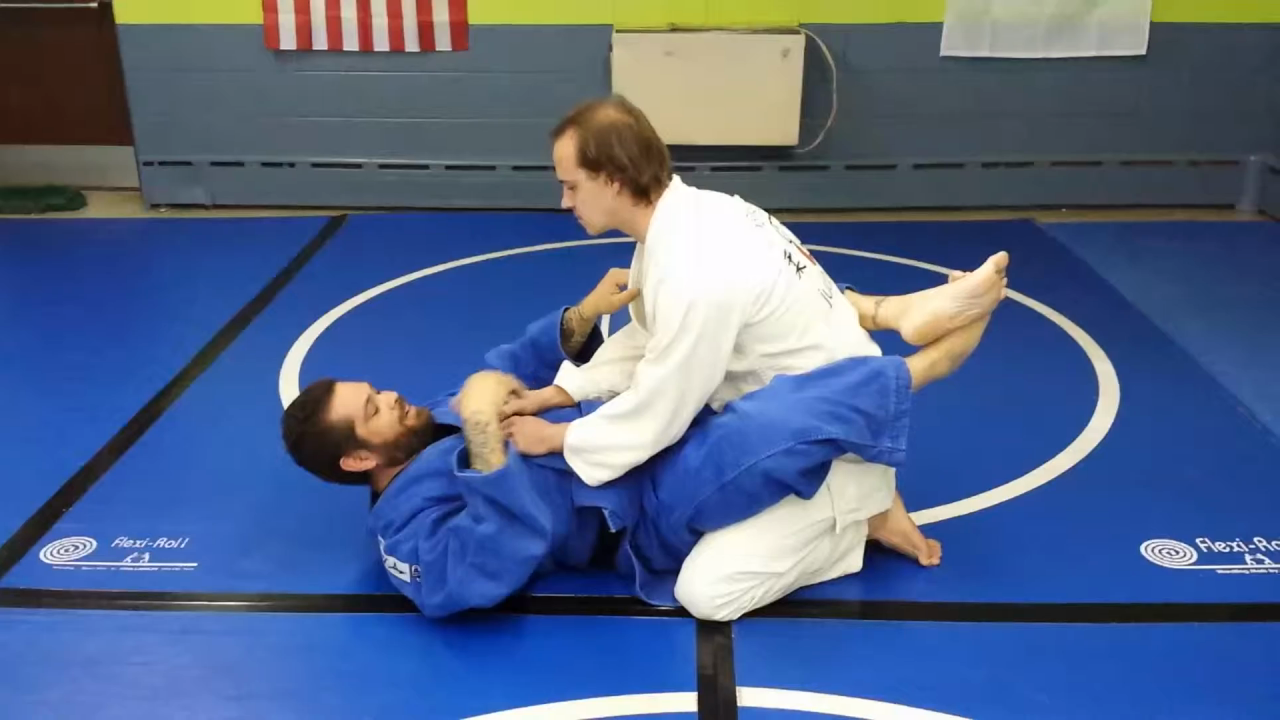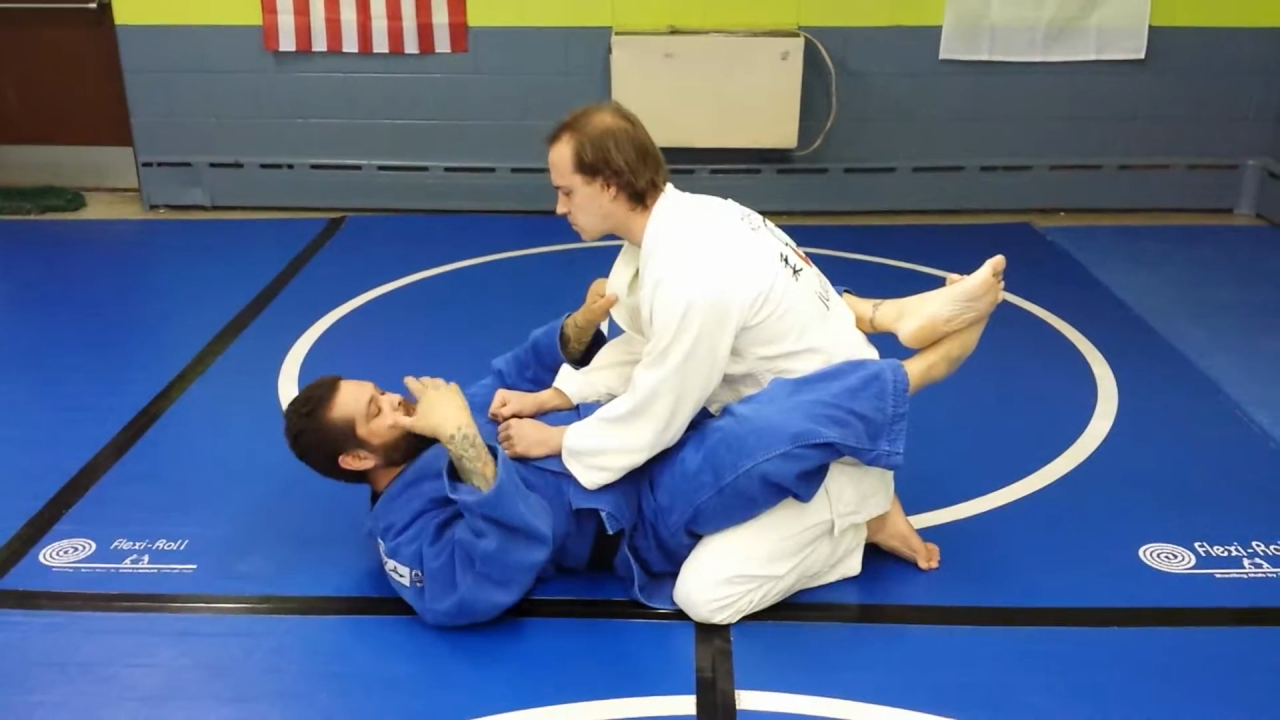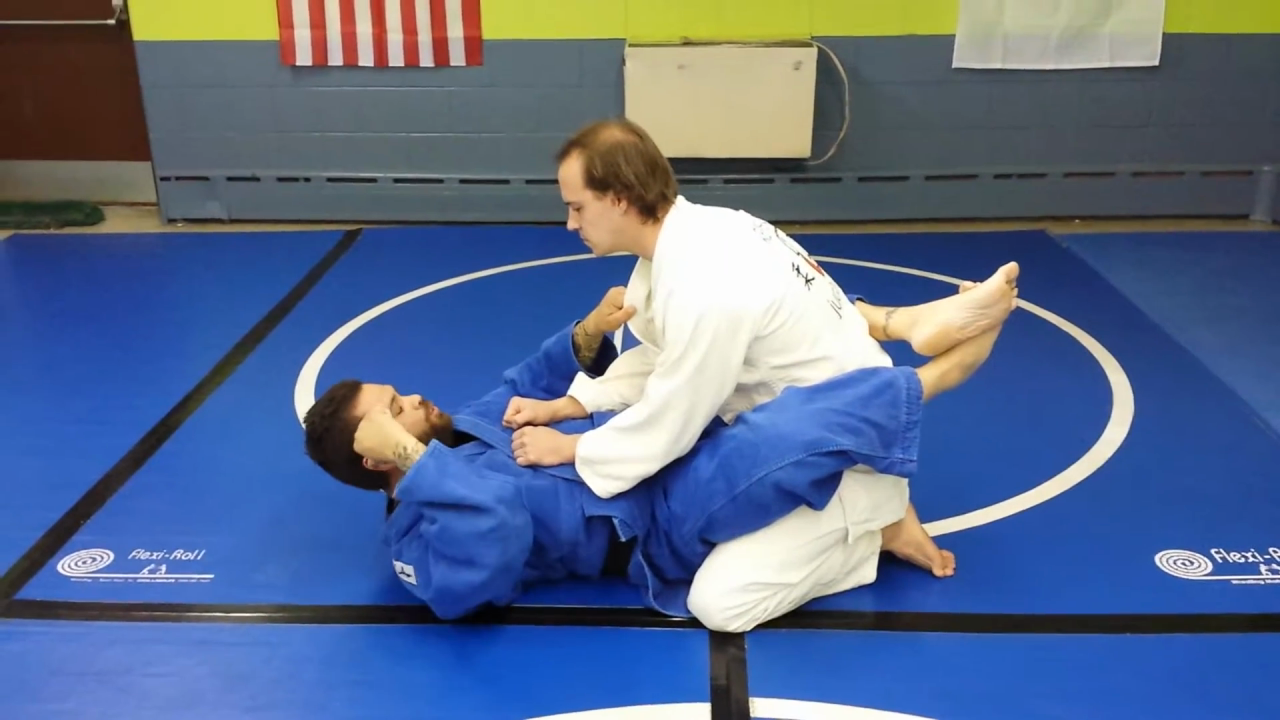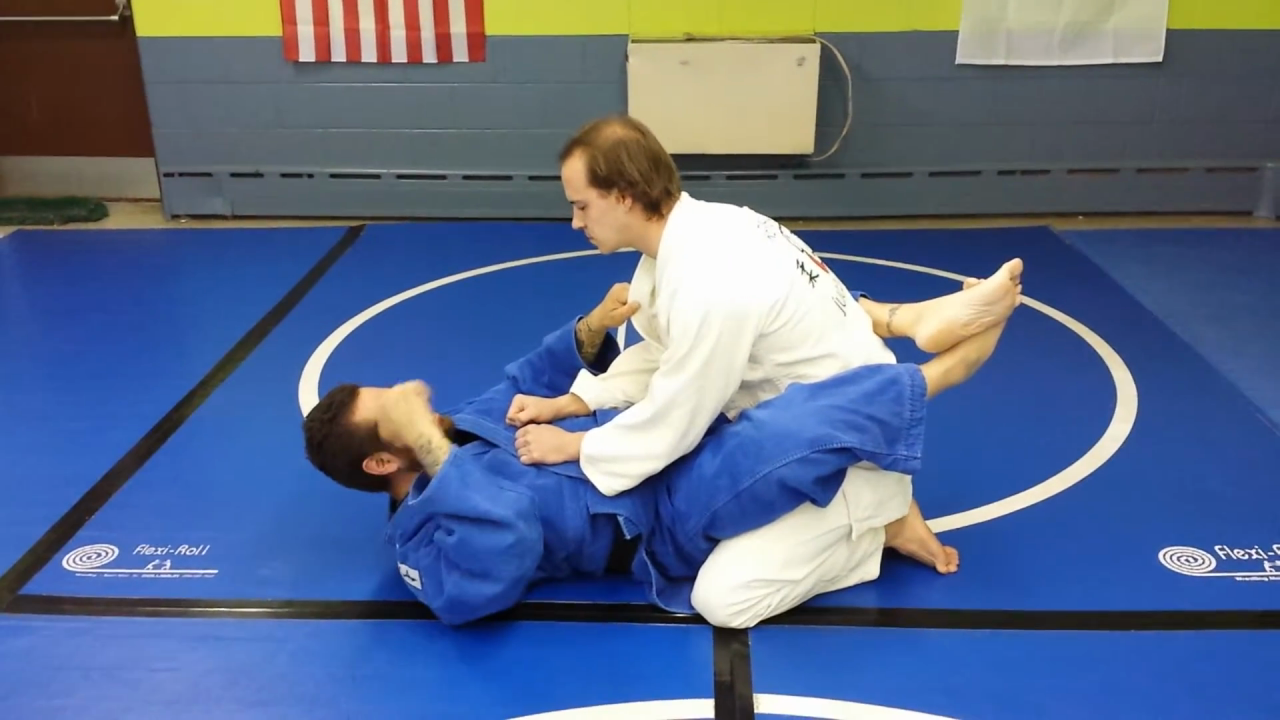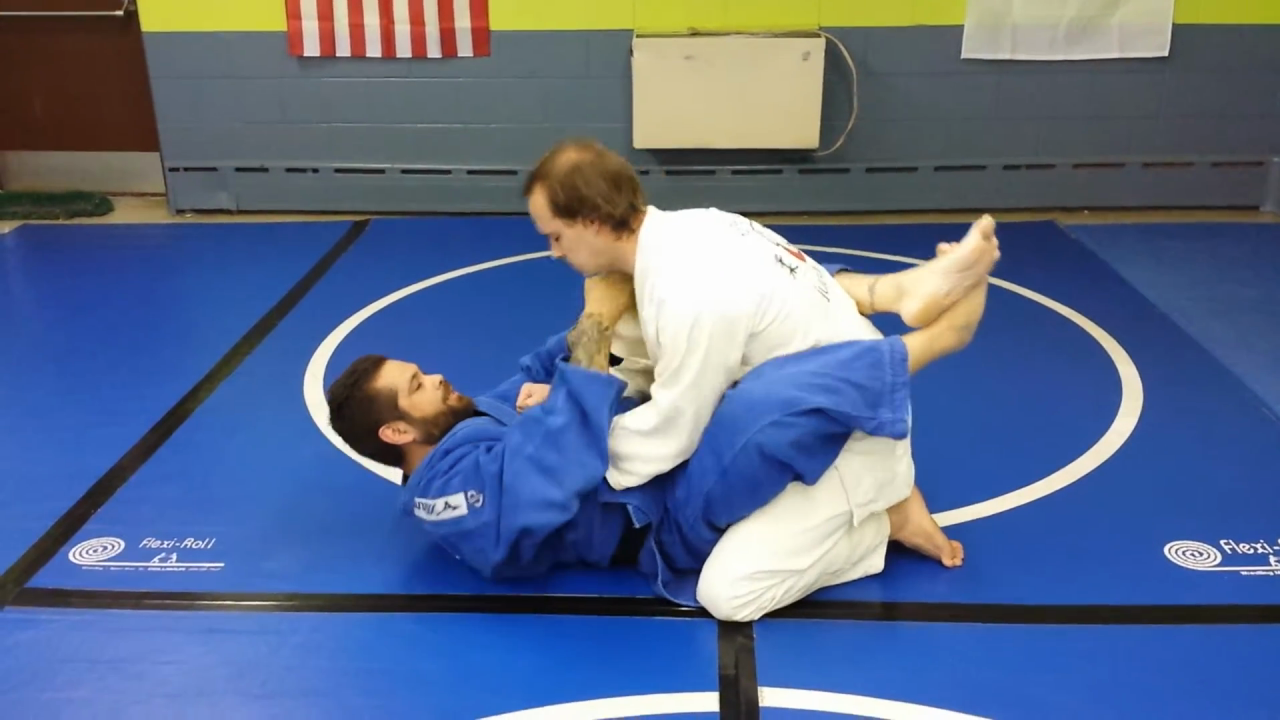
dt=0.7s
person 1, frame 1
left shoulder: (437, 419)
right shoulder: (409, 530)
left elbow: (518, 366)
right elbow: (498, 560)
left wrist: (584, 315)
right wrist: (484, 428)
right hip: (650, 511)
right knee: (775, 425)
right ankle: (926, 360)
person 1, frame 2
left shoulder: (430, 420)
right shoulder: (408, 529)
left elbow: (519, 373)
right elbow: (500, 569)
left wrist: (582, 323)
right wrist: (465, 440)
right hip: (650, 512)
right knee: (770, 430)
right ankle: (923, 364)
person 1, frame 3
left shoulder: (457, 428)
right shoulder: (425, 537)
left elbow: (535, 381)
right elbow: (491, 535)
left wrist: (591, 330)
right wrist: (406, 453)
right hip: (663, 520)
right knee: (787, 437)
right ankle: (937, 370)
person 1, frame 4
left shoulder: (462, 419)
right shoulder: (427, 536)
left elbow: (532, 378)
right elbow: (497, 559)
left wrist: (594, 326)
right wrist: (425, 444)
right hip: (667, 518)
right knee: (792, 433)
right ankle: (942, 369)
person 1, frame 5
left shoulder: (468, 419)
right shoulder: (448, 490)
left elbow: (542, 371)
right elbow: (552, 472)
left wrist: (595, 324)
right hip: (676, 516)
right knee: (763, 406)
right ankle: (929, 337)
person 2, frame 1
left shoulder: (698, 277)
right shoulder: (688, 215)
left elbow: (654, 417)
right elbow: (647, 342)
left wrist: (553, 438)
right wrist: (554, 395)
left knee: (708, 592)
left ankle: (864, 512)
person 2, frame 2
left shoulder: (695, 280)
right shoulder: (680, 218)
left elbow: (652, 420)
right elbow: (641, 349)
left wrist: (551, 441)
right wrist: (550, 398)
left knee: (707, 596)
left ankle: (861, 515)
person 2, frame 3
left shoulder: (706, 289)
right shoulder: (690, 232)
left elbow: (665, 429)
right elbow: (659, 359)
left wrist: (567, 448)
right wrist: (565, 407)
left knee: (721, 602)
left ankle: (877, 525)
person 2, frame 4
left shoulder: (710, 286)
right shoulder: (697, 226)
left elbow: (669, 427)
right elbow: (661, 355)
left wrist: (571, 446)
right wrist: (569, 403)
left knee: (723, 598)
left ankle: (880, 526)
person 2, frame 5
left shoulder: (693, 298)
right shoulder: (673, 231)
left elbow: (668, 434)
right elbow: (664, 359)
left hip: (851, 433)
left knee: (728, 591)
left ankle: (883, 519)
